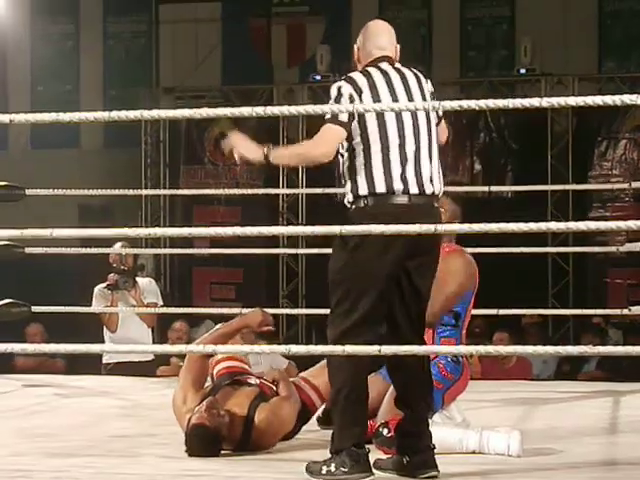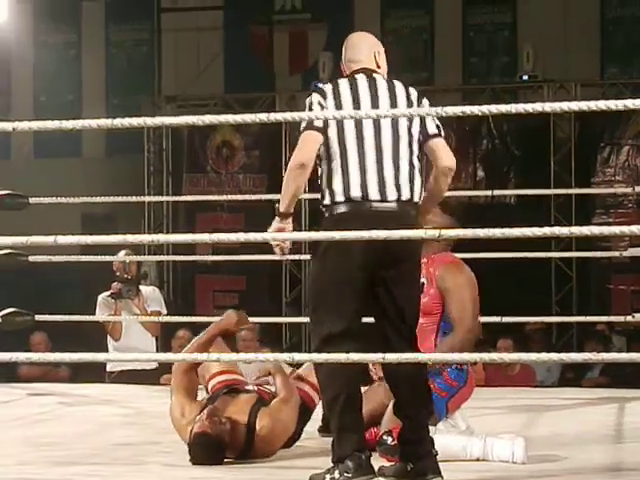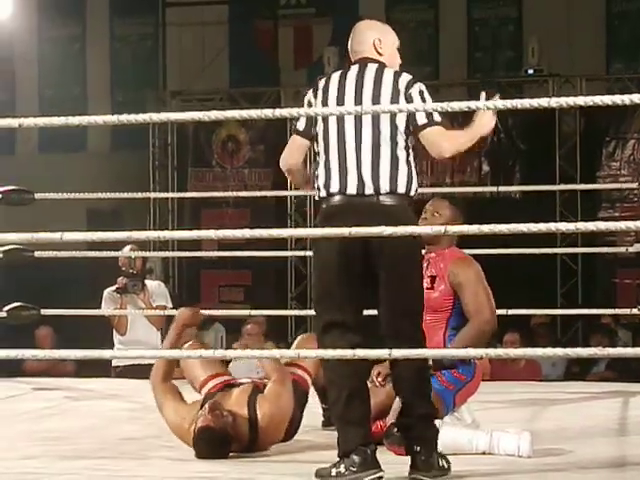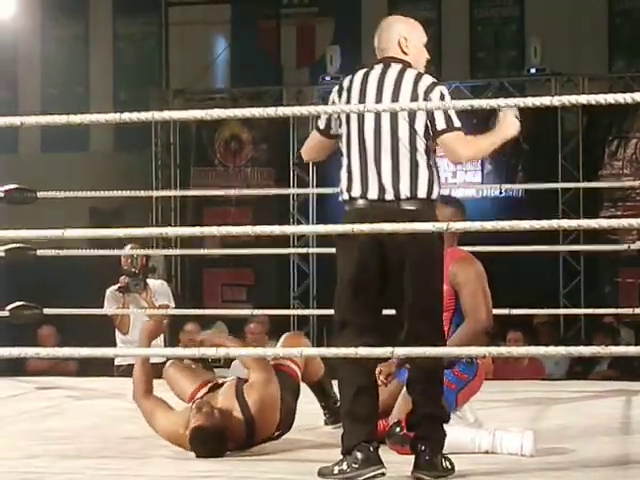
dt=0.3s
person 1, frame 1
left shoulder: (350, 86)
right shoulder: (421, 83)
left elbow: (322, 149)
right elbow: (441, 136)
left wrist: (261, 154)
left hip: (374, 218)
right hip: (422, 217)
left knee: (350, 332)
right knee: (407, 333)
person 1, frame 2
left shoulder: (325, 95)
right shoulder: (408, 95)
left elbow: (303, 157)
right elbow: (445, 162)
left wrist: (284, 214)
right wrist: (426, 205)
left hip: (348, 223)
right hip: (400, 223)
left knee: (335, 339)
right knee: (400, 340)
person 1, frame 3
left shoulder: (321, 90)
right shoulder: (404, 85)
left elbow: (289, 162)
right elbow: (441, 147)
left wrist: (310, 181)
right wrist: (480, 127)
left hip: (338, 218)
right hip: (391, 216)
left knee: (340, 333)
right knee: (404, 332)
person 1, frame 4
left shoulder: (346, 88)
right shoulder: (427, 87)
left elbow: (310, 153)
right elbow: (460, 152)
right wrist: (502, 131)
left hip: (360, 219)
right hip: (412, 218)
left knee: (355, 332)
right knee: (423, 332)
person 2, frame 1
left shoulder: (456, 260)
left elbow: (429, 312)
left hip: (441, 364)
left knee: (387, 436)
left ankle: (487, 439)
right ankle: (435, 409)
person 2, frame 2
left shoulder: (452, 271)
left elbow: (466, 331)
left hip: (445, 373)
left knee: (392, 444)
left ankle: (496, 446)
right ankle: (438, 419)
person 2, frame 3
left shoulder: (460, 266)
right shoulder: (418, 264)
left elbow: (485, 323)
left wrist: (435, 362)
right wrist: (391, 363)
left hip: (450, 368)
left knee: (399, 437)
left ankle: (498, 440)
right ankle: (445, 416)
person 2, frame 4
left shoulder: (463, 265)
left elbow: (480, 323)
right wrist: (395, 362)
left hip: (454, 366)
left knee: (402, 436)
left ankle: (498, 439)
right ankle: (447, 408)
person 3, frame 1
left shoulder: (185, 409)
right shoulder: (269, 426)
left elbow: (197, 352)
right elbow: (291, 401)
left wrist: (243, 321)
right wrist: (280, 378)
left knee: (222, 330)
person 3, frame 2
left shoulder: (185, 424)
right shoulder: (267, 431)
left elbow: (182, 368)
right elbow: (289, 398)
left wrist: (221, 325)
right wrist: (277, 370)
left knee: (210, 345)
person 3, frame 3
left shoulder: (186, 428)
right shoulder: (268, 417)
left elbow: (160, 381)
right elbow: (281, 377)
left wrist: (178, 327)
left knee: (188, 346)
right knee: (309, 342)
person 3, frame 4
left shoulder: (178, 433)
right shoulder: (260, 406)
left elbow: (142, 396)
right elbow: (260, 365)
left wrist: (145, 340)
right wrist: (223, 339)
left knee: (171, 368)
right knee: (295, 340)
person 4, frame 1
left shoulder: (148, 284)
right shoulder: (101, 290)
left elbow: (151, 322)
right elbow: (112, 327)
left wrist: (137, 297)
right wrist: (114, 296)
left hip: (144, 360)
right hip: (113, 361)
person 4, frame 2
left shoulder: (152, 292)
right shoulder: (105, 298)
left elbow: (155, 331)
right elbow: (115, 335)
left wrist: (140, 306)
right wrist: (118, 305)
left hip: (148, 368)
right hip: (117, 369)
person 4, frame 3
left shoulder: (157, 287)
right shoulder: (111, 293)
left elbow: (161, 324)
right elbow: (121, 329)
left wrist: (145, 300)
right wrist: (123, 299)
left hip: (152, 362)
right hip: (123, 364)
person 4, frame 4
left shoulder: (160, 286)
right shoulder: (113, 292)
right elbow: (123, 329)
left wrist: (147, 299)
right wrist: (125, 298)
left hip: (155, 361)
right hip: (125, 363)
